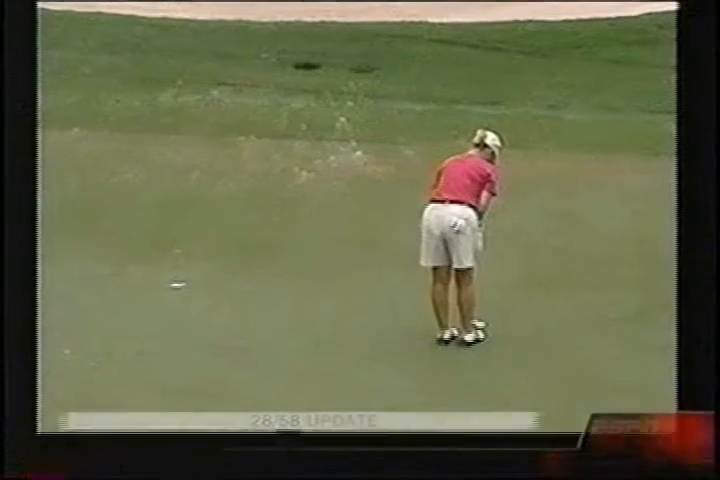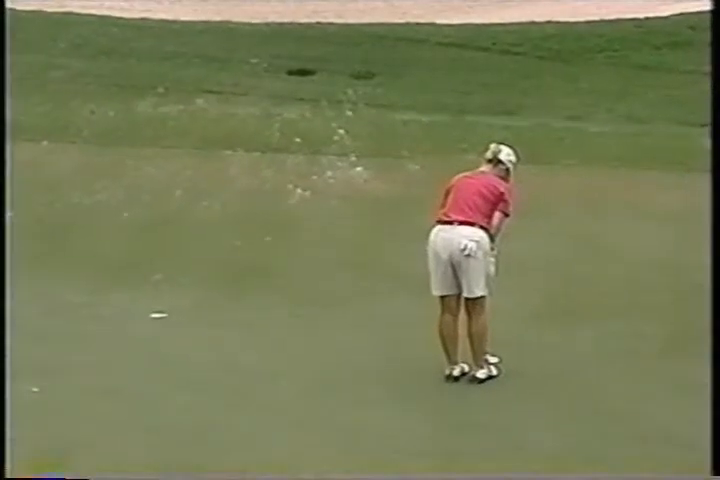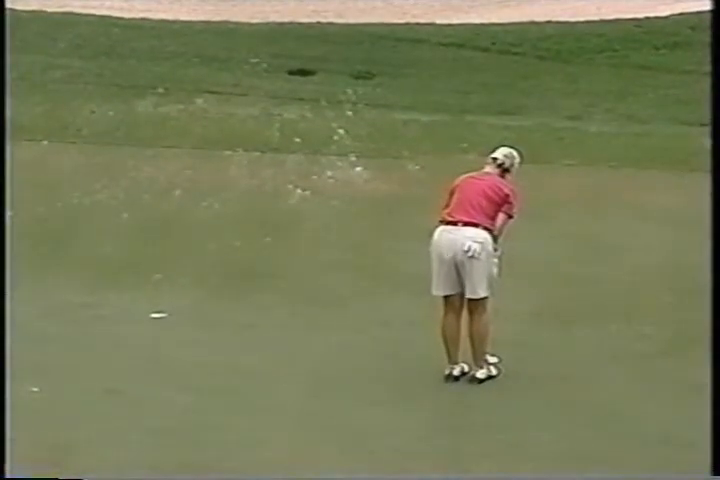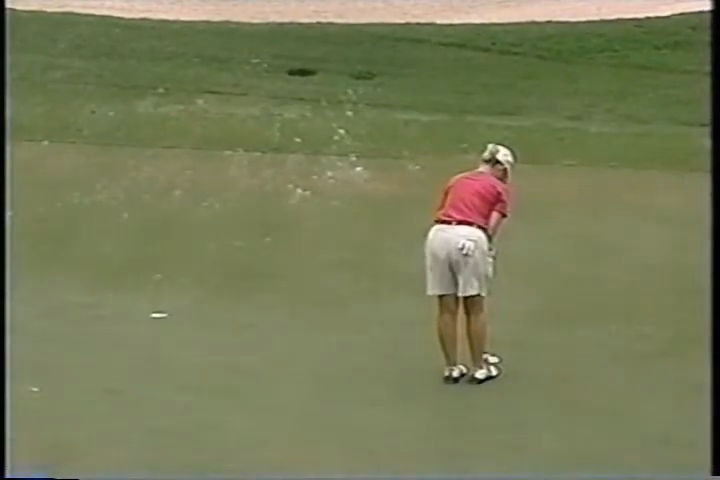
dt=0.7s
person 1, frame 1
left shoulder: (448, 162)
right shoulder: (489, 169)
right elbow: (482, 205)
right wrist: (477, 224)
left hip: (433, 213)
right hip: (461, 216)
left knee: (439, 278)
right knee: (465, 279)
left ankle: (444, 330)
right ankle: (468, 331)
person 1, frame 2
left shoulder: (457, 179)
right shoulder: (502, 188)
right elbow: (495, 227)
right wrist: (488, 248)
left hip: (440, 236)
right hip: (471, 239)
left knee: (448, 308)
right knee: (476, 309)
left ankle: (453, 366)
right ankle: (480, 367)
person 1, frame 3
left shoulder: (462, 180)
right shoulder: (507, 190)
right elbow: (498, 228)
right wrist: (492, 249)
left hip: (444, 236)
right hip: (474, 239)
left knee: (451, 308)
right knee: (478, 309)
left ankle: (453, 366)
right ankle: (480, 367)
person 1, frame 4
left shoulder: (456, 180)
right shoulder: (500, 189)
right elbow: (492, 227)
right wrist: (486, 250)
left hip: (438, 236)
right hip: (469, 238)
left knee: (446, 309)
right knee: (475, 310)
left ankle: (452, 368)
right ankle: (480, 368)
